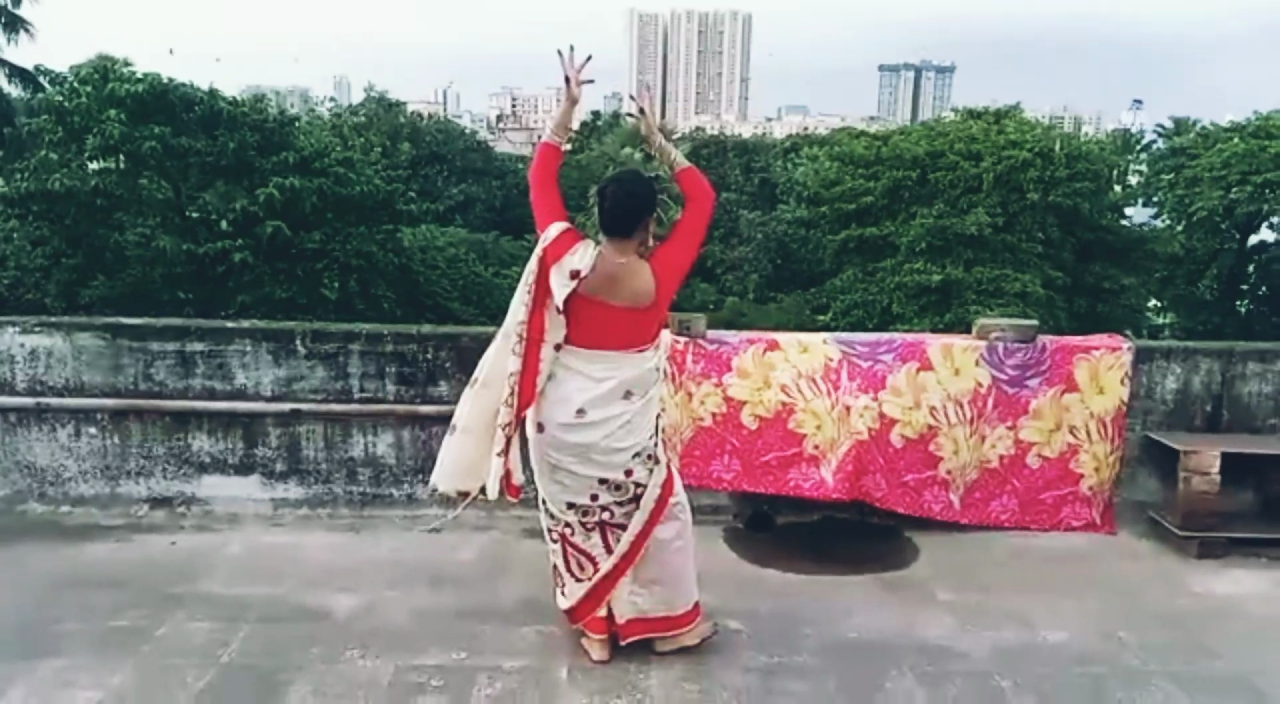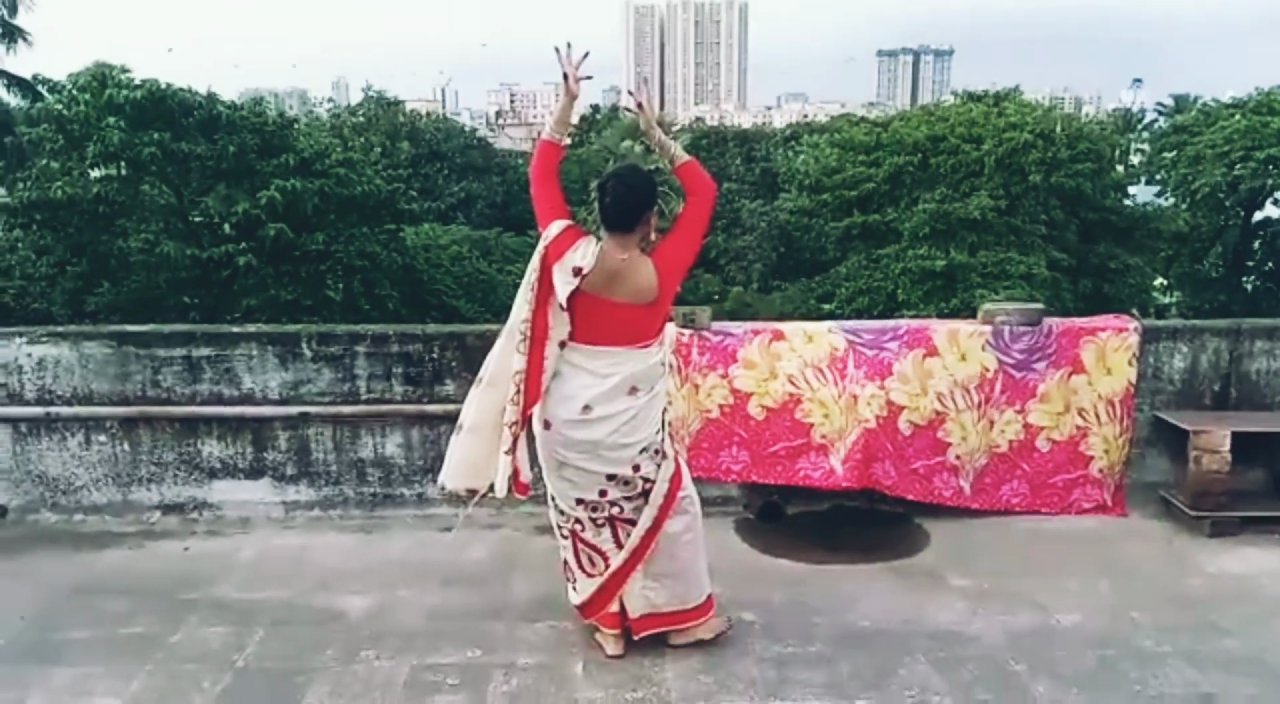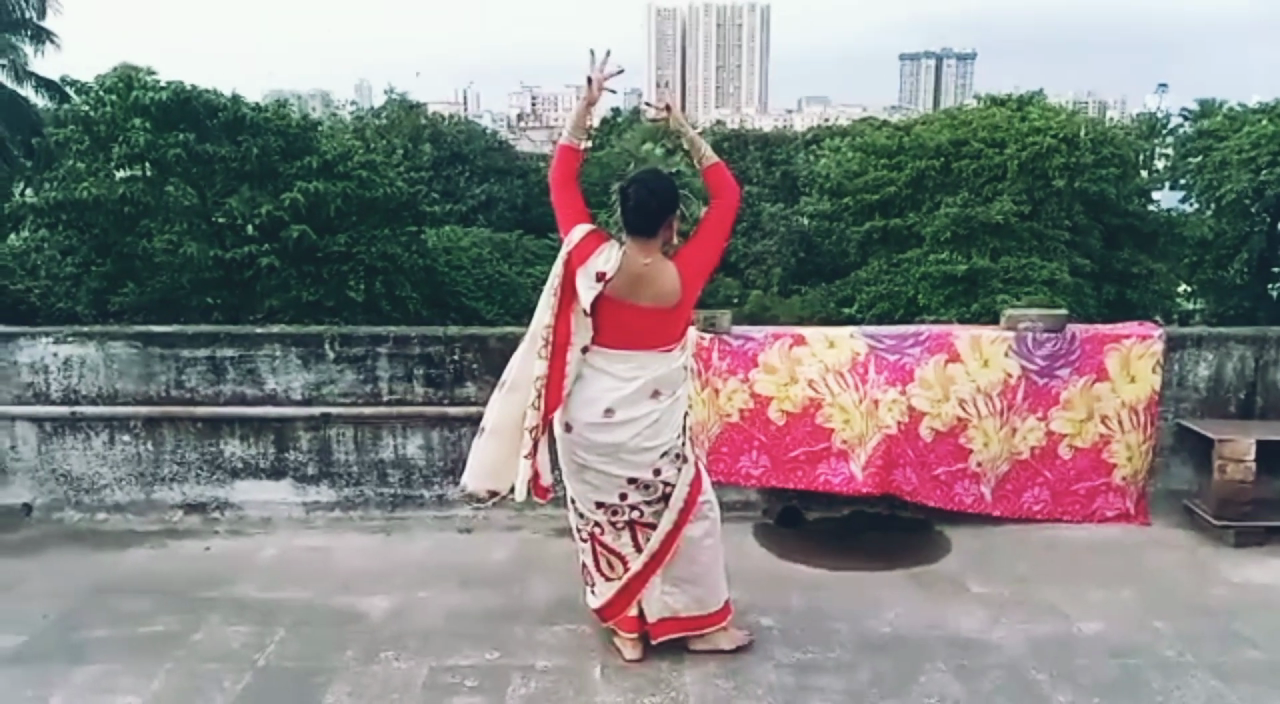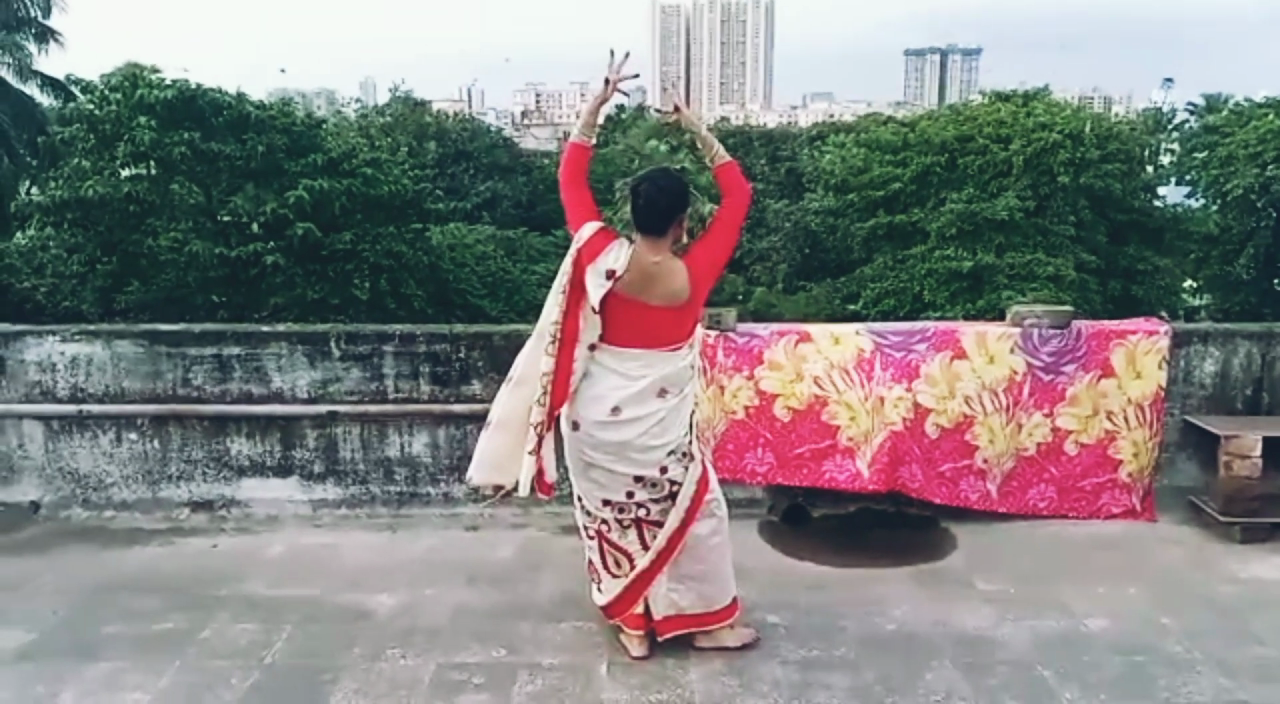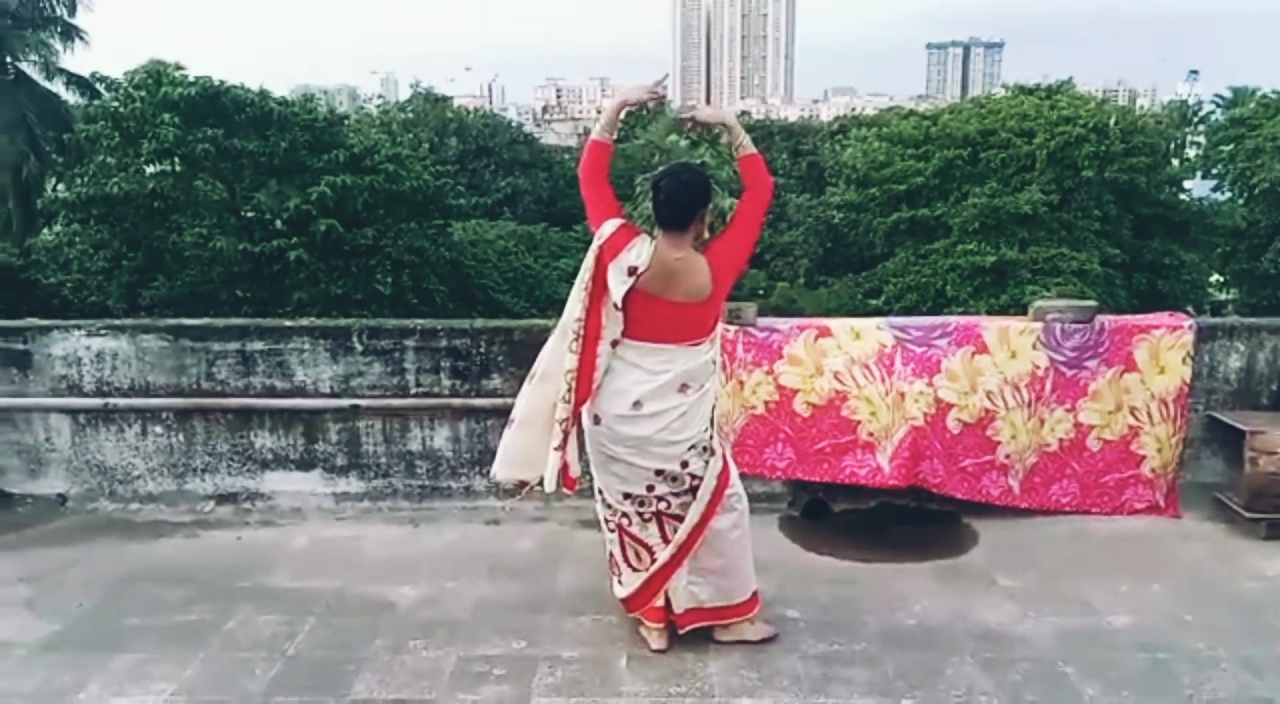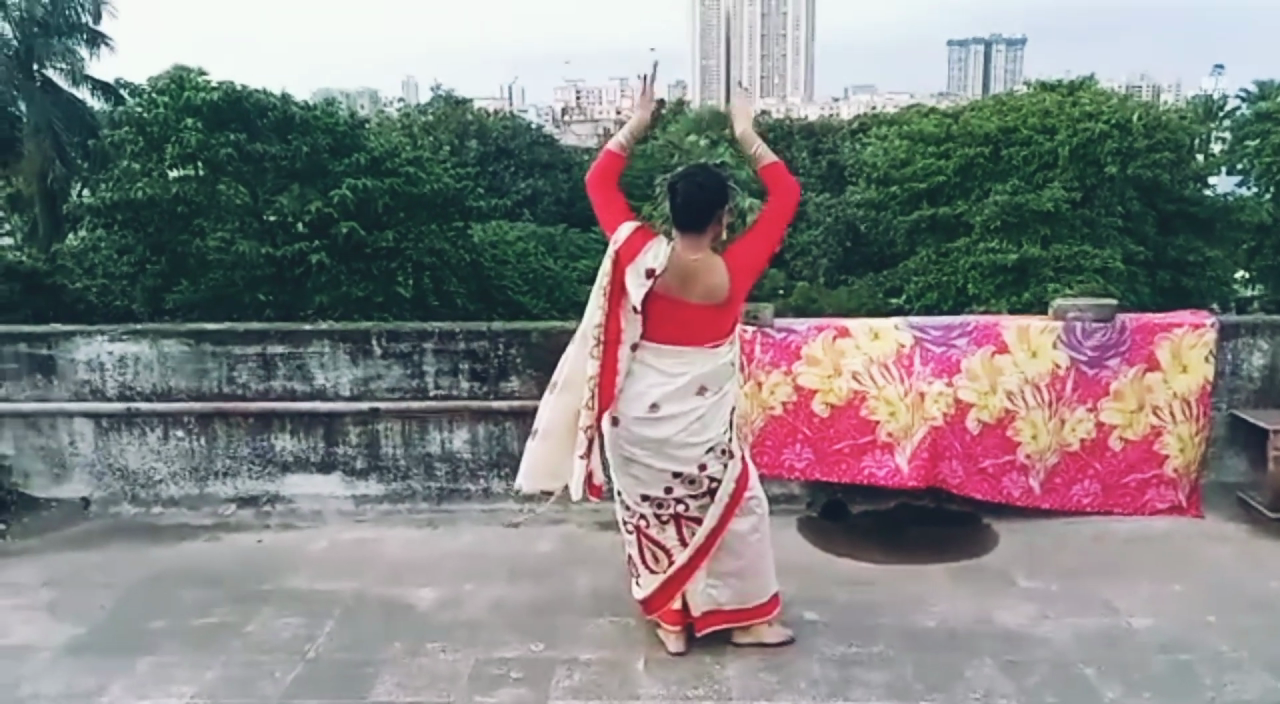
dt=0.7s
person 1, frame 1
left shoulder: (568, 262)
right shoulder: (659, 277)
left elbow: (541, 178)
right elbow: (702, 198)
left wrist: (568, 107)
right wrist: (656, 139)
left hip: (562, 424)
right hip: (626, 431)
left knee: (575, 522)
right knee: (659, 514)
left ankle: (594, 628)
right ankle: (668, 622)
person 1, frame 2
left shoulder: (570, 257)
right shoulder: (661, 272)
left elbow: (541, 175)
right elbow: (704, 192)
left wrist: (568, 102)
right wrist: (655, 132)
left hip: (569, 420)
right hip: (631, 425)
left knee: (586, 517)
right knee: (670, 509)
left ankle: (608, 624)
right ankle: (684, 616)
person 1, frame 3
left shoulder: (592, 261)
right shoulder: (683, 276)
left elbow: (561, 180)
right elbow: (727, 195)
left wrist: (586, 104)
right wrist: (685, 131)
left hip: (589, 423)
right hip: (653, 428)
left knee: (604, 521)
right knee: (689, 514)
left ankle: (626, 626)
right ankle: (701, 622)
person 1, frame 4
left shoulder: (601, 259)
right shoulder: (693, 275)
left elbow: (571, 178)
right elbow: (738, 195)
left wrist: (597, 104)
right wrist: (698, 131)
left hip: (596, 422)
right hip: (659, 428)
left knee: (612, 519)
right knee: (697, 512)
left ankle: (632, 624)
right ankle: (708, 620)
person 1, frame 5
left shoulder: (624, 254)
right shoulder: (715, 270)
left elbow: (591, 175)
right elbow: (760, 190)
left wrist: (618, 107)
right wrist: (729, 125)
left hip: (618, 415)
right hip: (680, 423)
left knee: (633, 513)
right knee: (717, 506)
left ankle: (652, 618)
right ankle: (728, 614)
person 1, frame 6
left shoulder: (639, 255)
right shoulder: (733, 272)
left elbow: (599, 181)
right elbow: (786, 196)
left wrist: (636, 124)
right wrist: (747, 135)
left hip: (636, 421)
right hip: (700, 427)
left knee: (651, 515)
right knee: (738, 508)
left ankle: (670, 619)
right ankle: (747, 616)
